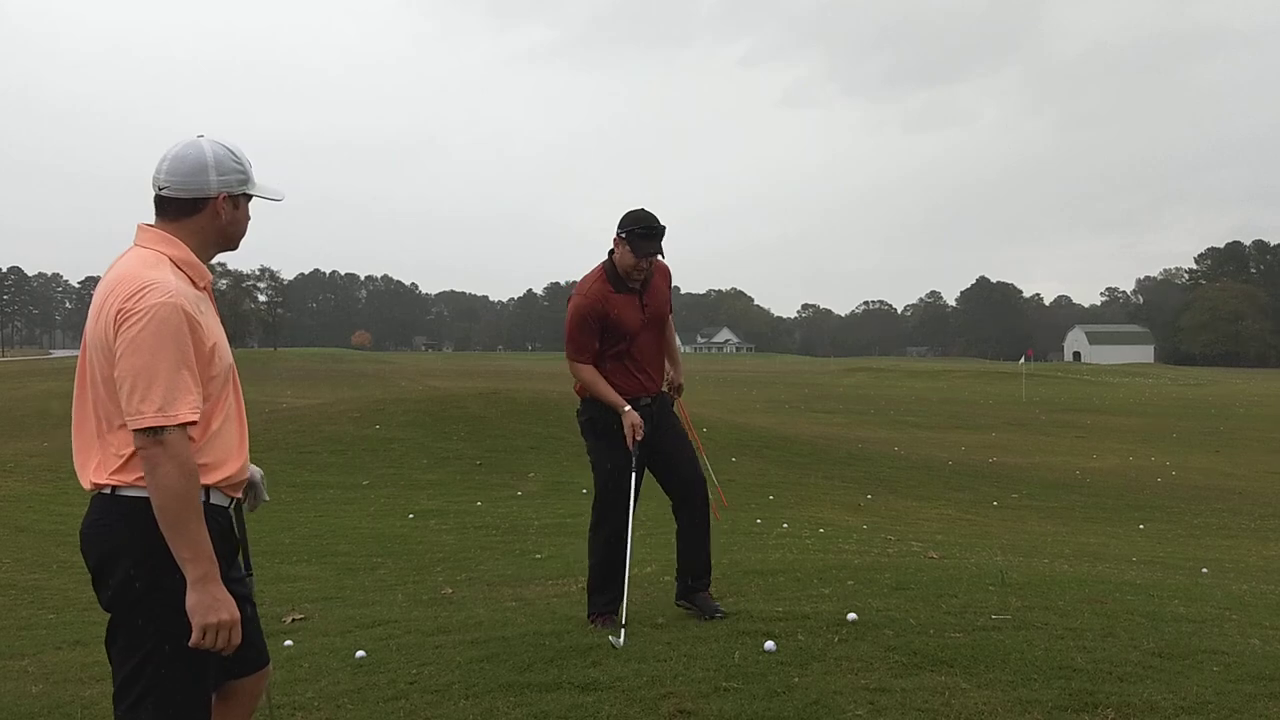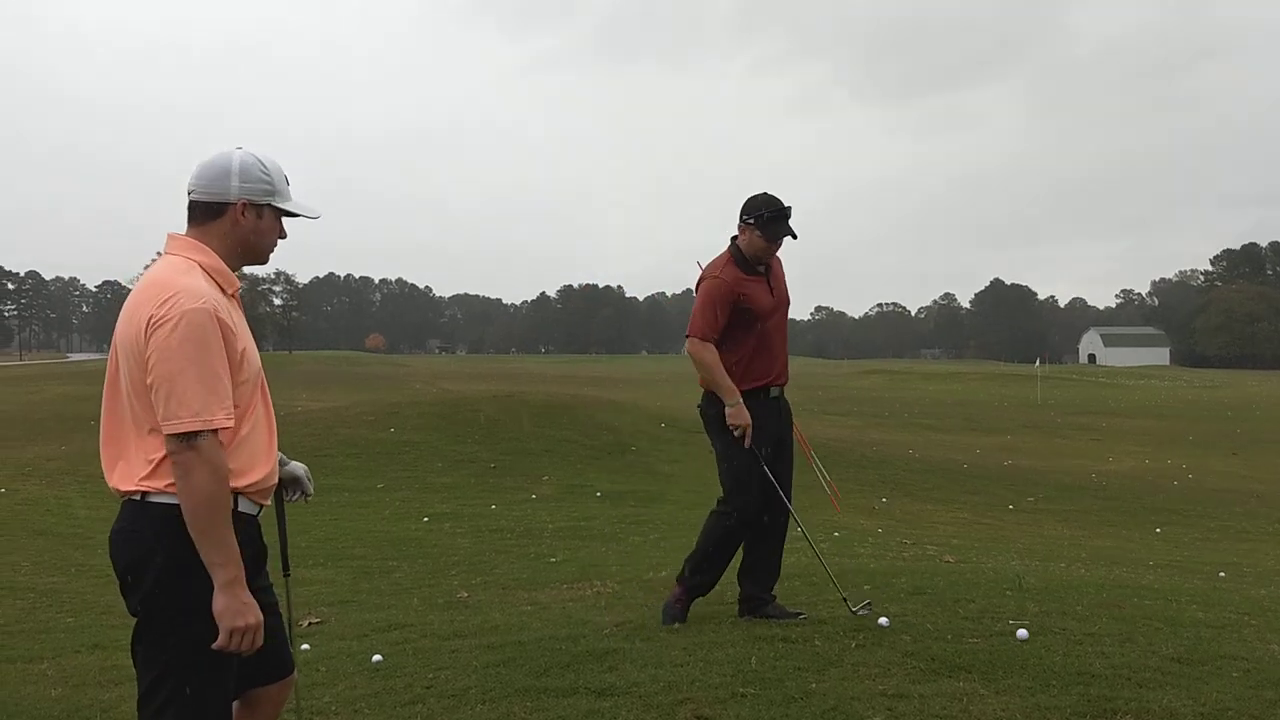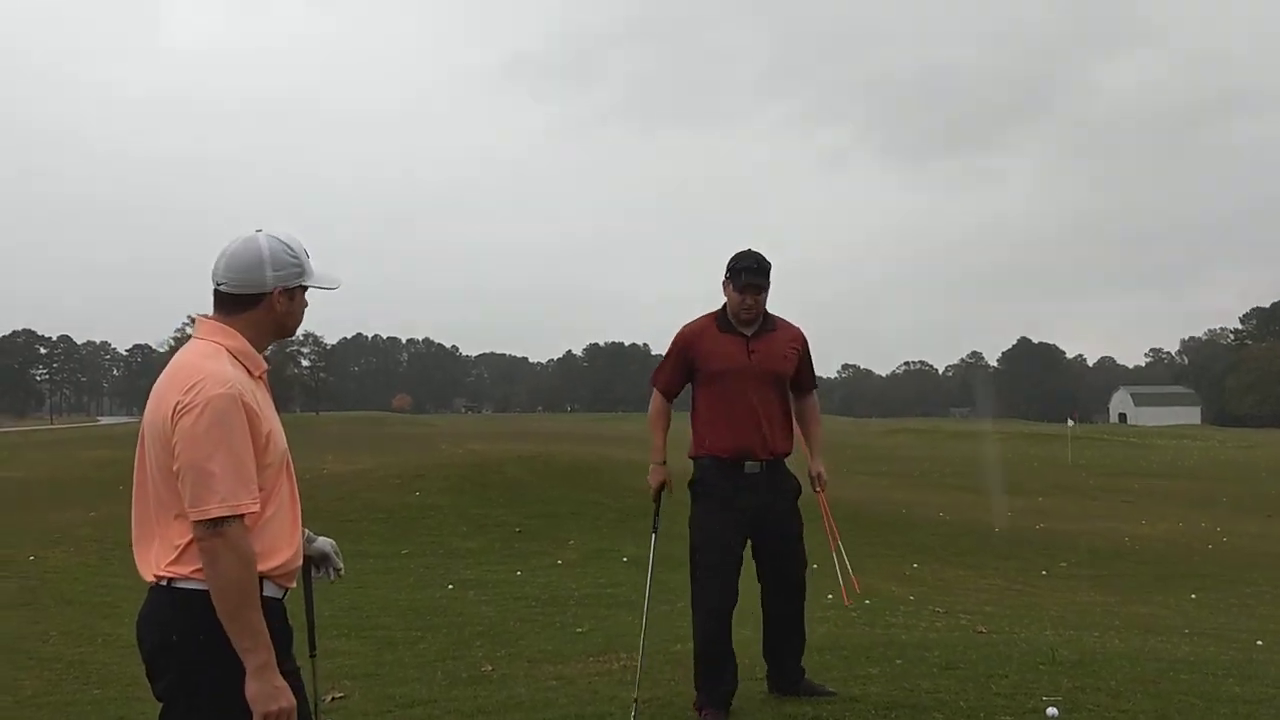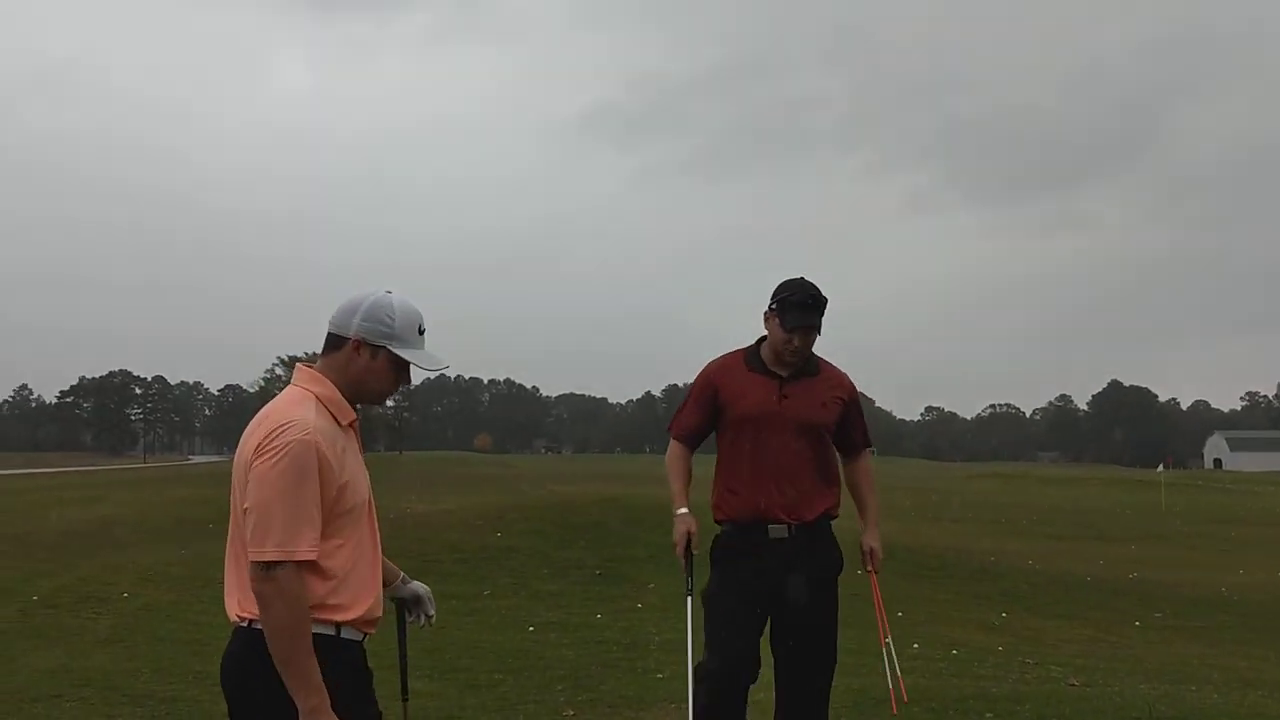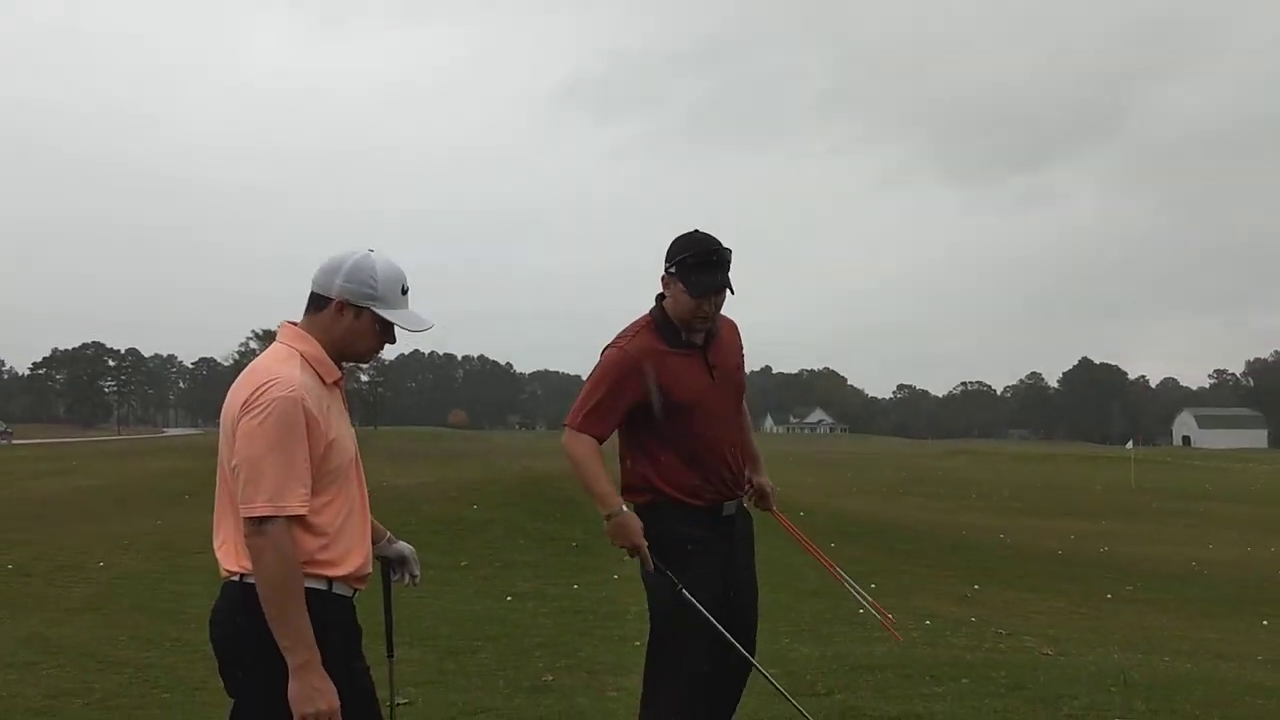
dt=1s
person 1, frame 1
left shoulder: (166, 277)
right shoulder: (159, 294)
right elbow: (160, 445)
left wrist: (232, 467)
right wrist: (202, 580)
left hip: (186, 520)
right hip: (157, 531)
person 1, frame 2
left shoulder: (197, 287)
right shoulder: (190, 301)
right elbow: (191, 451)
left wrist: (268, 461)
right wrist: (228, 583)
left hip: (208, 528)
right hip: (185, 539)
person 1, frame 3
left shoulder: (226, 370)
right shoulder: (216, 386)
right elbow: (218, 535)
left wrist: (299, 538)
right wrist: (259, 667)
left hip: (237, 610)
right hip: (213, 623)
person 1, frame 4
left shoulder: (330, 422)
right shoulder: (298, 431)
right elbow: (274, 578)
left wrist: (395, 580)
left hip: (323, 654)
right hip: (292, 664)
person 1, frame 5
left shoulder: (318, 380)
right shoulder: (283, 389)
right elbow: (267, 531)
left wrist: (381, 540)
right wrist: (304, 667)
left hip: (320, 611)
right hip: (279, 621)
person 2, frame 1
left shoulder: (660, 275)
right shoulder: (589, 296)
right elbow: (579, 365)
left wrist: (676, 366)
right wrist: (623, 409)
left hip: (656, 405)
right hip: (609, 415)
left knee: (692, 489)
right knee: (613, 511)
left ankle: (693, 587)
right ankle: (603, 606)
person 2, frame 2
left shoulder: (773, 267)
right shoulder: (721, 279)
right elbow: (698, 345)
right wrist: (733, 403)
left hip: (774, 402)
right hip: (737, 409)
left knee: (776, 504)
right knee: (739, 504)
left ankle: (757, 597)
right ankle: (687, 588)
person 2, frame 3
left shoulder: (792, 338)
right shoulder: (695, 336)
left elbow: (805, 396)
right elbow: (661, 396)
left wrist: (815, 455)
right wrist: (657, 461)
left hip: (774, 478)
right hip: (718, 481)
left knee: (787, 581)
right knee: (714, 592)
left ankle: (786, 673)
person 2, frame 4
left shoulder: (837, 385)
right shoulder: (721, 375)
left elbow: (856, 455)
right elbow: (680, 444)
left wrist: (871, 526)
right wrist: (682, 510)
left hip: (812, 548)
right hip: (742, 545)
left knee: (807, 677)
right knee: (724, 672)
person 2, frame 5
left shoulder: (727, 334)
right shoulder: (632, 354)
right elbow: (577, 436)
left wrist: (755, 468)
right wrist: (615, 511)
left hip: (731, 518)
right hip: (674, 529)
left knee: (733, 657)
right knee: (678, 666)
